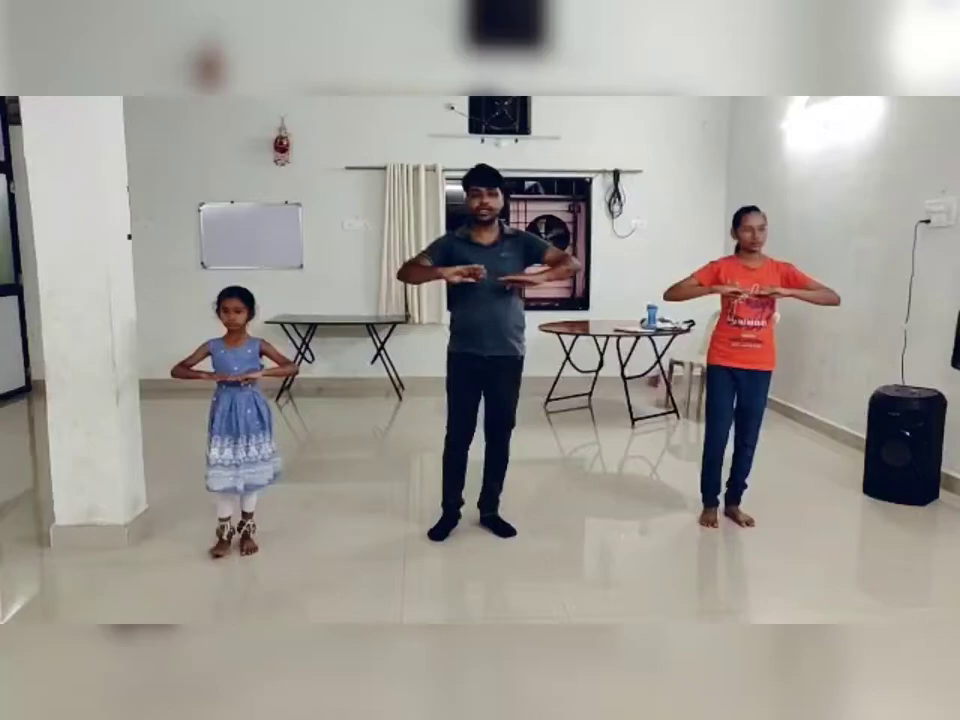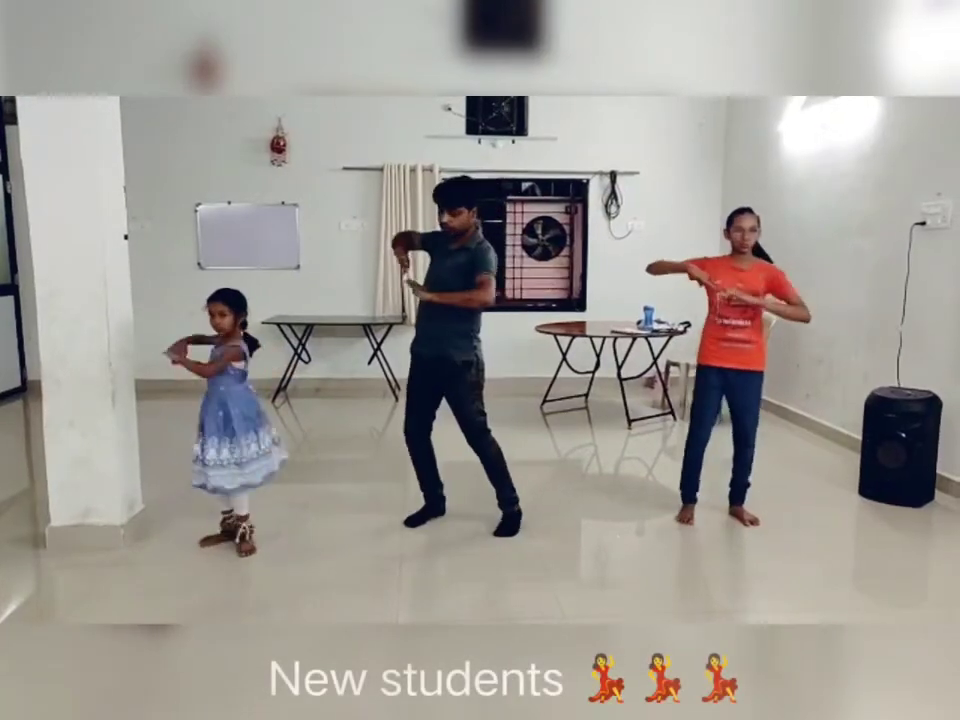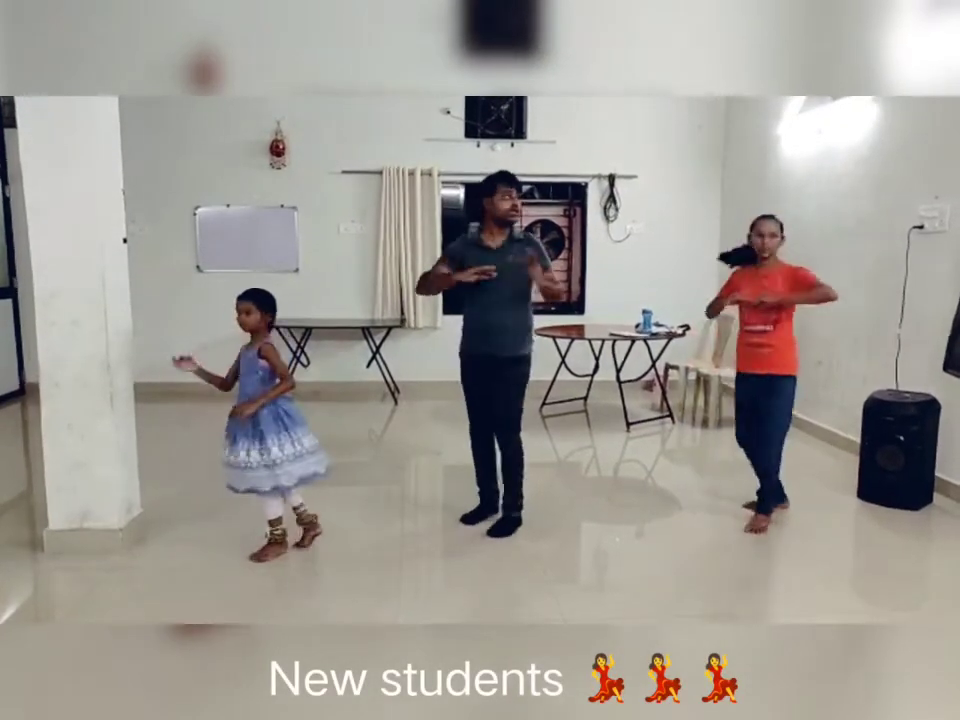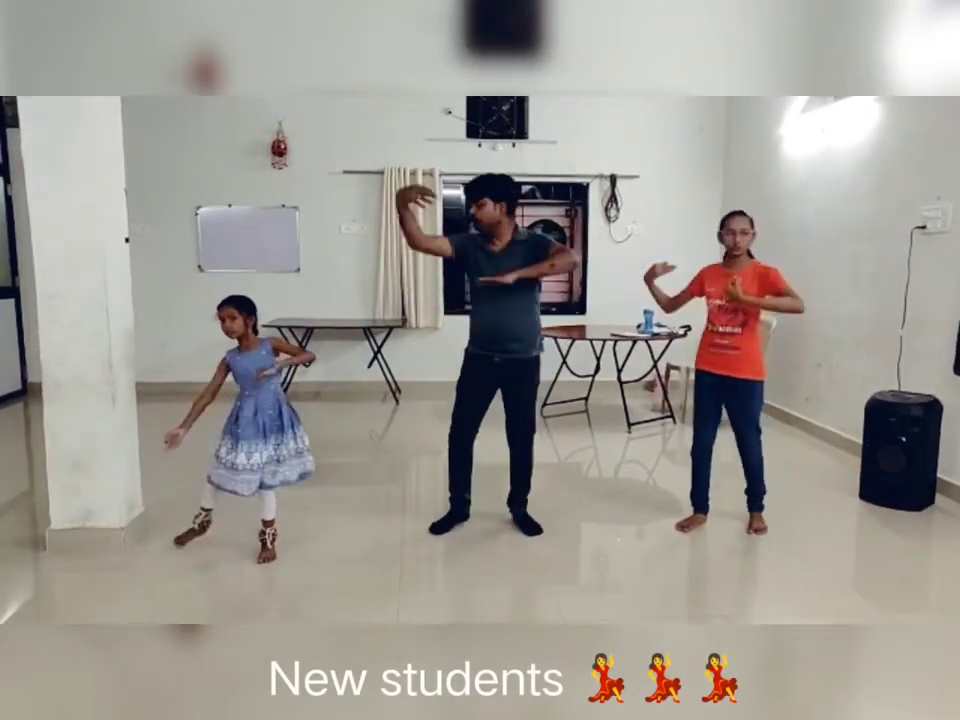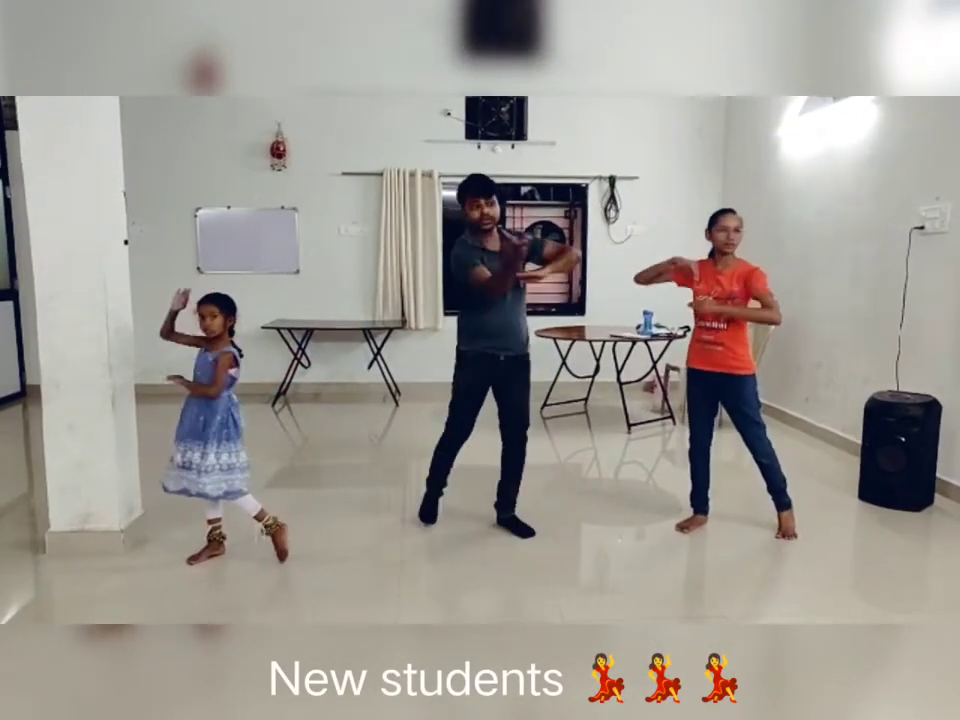
dt=1s
person 1, frame 1
left shoulder: (520, 242)
right shoulder: (449, 244)
left elbow: (569, 262)
right elbow: (406, 273)
left wrist: (538, 277)
right wrist: (447, 274)
left hip: (507, 356)
right hip: (463, 355)
left knee: (499, 434)
right knee: (458, 434)
left ankle: (489, 509)
right ankle: (450, 511)
person 1, frame 2
left shoulder: (481, 251)
right shoulder: (438, 241)
left elbow: (484, 297)
right elbow: (401, 239)
left wrist: (431, 296)
right wrist: (405, 244)
left hip: (461, 360)
right hip: (425, 355)
left knee: (477, 432)
right knee: (415, 431)
left ankle: (510, 505)
right ankle: (434, 502)
person 1, frame 3
left shoulder: (527, 245)
right shoulder: (462, 247)
left elbow: (555, 292)
right elbow: (424, 284)
left wrist: (547, 283)
right wrist: (460, 275)
left hip: (512, 355)
right hip: (473, 354)
left knee: (508, 431)
right knee: (481, 430)
left ankle: (513, 510)
right ankle: (487, 500)
person 1, frame 4
left shoulder: (533, 244)
right shoulder: (469, 246)
left elbow: (570, 258)
right elbow: (419, 241)
left wrist: (516, 275)
right wrist: (403, 205)
left hip: (521, 359)
right hip: (480, 357)
left knee: (522, 436)
right knee: (460, 435)
left ankle: (519, 507)
right ankle: (458, 507)
person 1, frame 5
left shoulder: (520, 241)
right shoulder: (463, 250)
left elbow: (571, 252)
right elbow: (493, 289)
left wrist: (542, 272)
right wrist: (511, 262)
left hip: (516, 355)
right hip: (475, 356)
left knee: (516, 436)
right knee: (456, 429)
left ankle: (506, 510)
right ankle: (433, 492)
person 2, frame 1
left shoulder: (781, 270)
right shoulder: (721, 267)
left elbow: (833, 298)
right elbow: (671, 294)
left wrist: (787, 291)
right wrist: (715, 288)
left hip: (759, 367)
right hip: (722, 364)
left knee: (747, 439)
right knee: (716, 436)
left ankle: (734, 502)
right ankle: (710, 503)
person 2, frame 2
left shoulder: (771, 273)
right shoulder: (710, 266)
left elbow: (803, 314)
right elbow: (653, 269)
left wrist: (752, 300)
right wrist: (685, 267)
left hip: (749, 368)
right hip: (710, 365)
left knee: (746, 438)
right knee: (698, 434)
left ankle: (737, 501)
right ankle: (689, 500)
person 2, frame 3
left shoulder: (793, 275)
right shoulder: (740, 276)
left elbow: (830, 294)
right elbow: (710, 312)
left wrist: (780, 299)
right wrist: (726, 300)
left hip: (780, 373)
right hip: (746, 370)
left knee: (769, 441)
right knee: (746, 435)
left ankle: (764, 508)
right ankle: (775, 493)
person 2, frame 4
left shoulder: (766, 274)
right shoulder: (707, 275)
left elbow: (798, 305)
right elbow: (669, 306)
left wrist: (746, 298)
right wrist: (651, 282)
left hip: (746, 375)
right hip: (708, 372)
left knee: (749, 443)
right knee: (702, 443)
left ankle: (756, 509)
right ankle: (700, 509)
person 2, frame 5
left shoulder: (751, 273)
right shoulder: (694, 270)
left elbow: (774, 314)
right elbow: (641, 279)
left wrist: (722, 307)
right wrist: (673, 265)
left hip: (738, 372)
right hip: (699, 370)
left knee: (757, 441)
right knee: (699, 443)
left ankle: (783, 507)
right ankle: (699, 510)
person 3, frame 1
left shoulder: (258, 345)
right shoulder: (212, 347)
left elbow: (292, 367)
right elbow: (176, 370)
left wrist: (260, 373)
right wrist: (206, 375)
left hip: (251, 412)
right hip: (224, 413)
left knee: (251, 472)
right knee: (223, 472)
left ankle: (247, 531)
right ankle: (224, 533)
person 3, frame 2
left shoulder: (236, 348)
right shoulder: (216, 342)
left elbow: (209, 370)
right elbow: (187, 340)
left wrist: (180, 358)
right wrist: (178, 347)
left hip: (235, 416)
right hip: (219, 415)
left knee: (236, 478)
right knee: (222, 475)
left ankle: (245, 533)
right ankle: (229, 527)
person 3, frame 3
left shoulder: (266, 348)
right shoulder: (247, 350)
left elbow: (288, 382)
right elbow: (226, 384)
left wrist: (255, 405)
right wrist: (196, 369)
left hip: (268, 421)
right hip: (255, 422)
left knee: (268, 480)
right knee: (277, 478)
left ankle: (277, 540)
right ankle: (308, 521)
person 3, frame 4
left shoulder: (270, 345)
right shoulder: (229, 358)
left elbow: (306, 356)
right elbow: (208, 394)
left wrist: (276, 366)
right wrist: (184, 427)
left hip: (273, 419)
right hip: (245, 421)
left knee: (268, 482)
right knee: (222, 475)
left ankle: (268, 539)
right ankle: (201, 521)
person 3, frame 5
left shoulder: (224, 354)
right shoulder: (205, 344)
left elbow: (212, 391)
right elbow: (166, 334)
left wrist: (183, 382)
right wrist: (175, 310)
left hip: (218, 422)
right hip: (199, 422)
left knee: (226, 486)
right knee: (209, 484)
left ankle: (274, 527)
right ankle: (216, 540)
